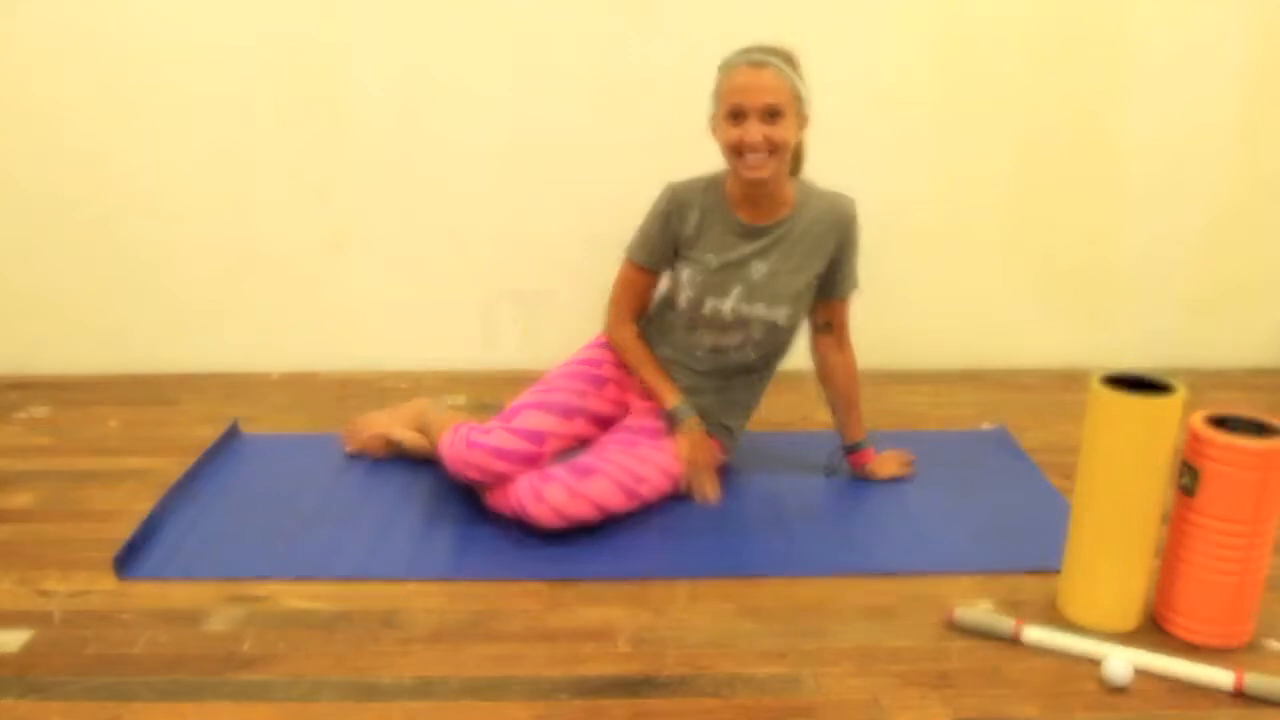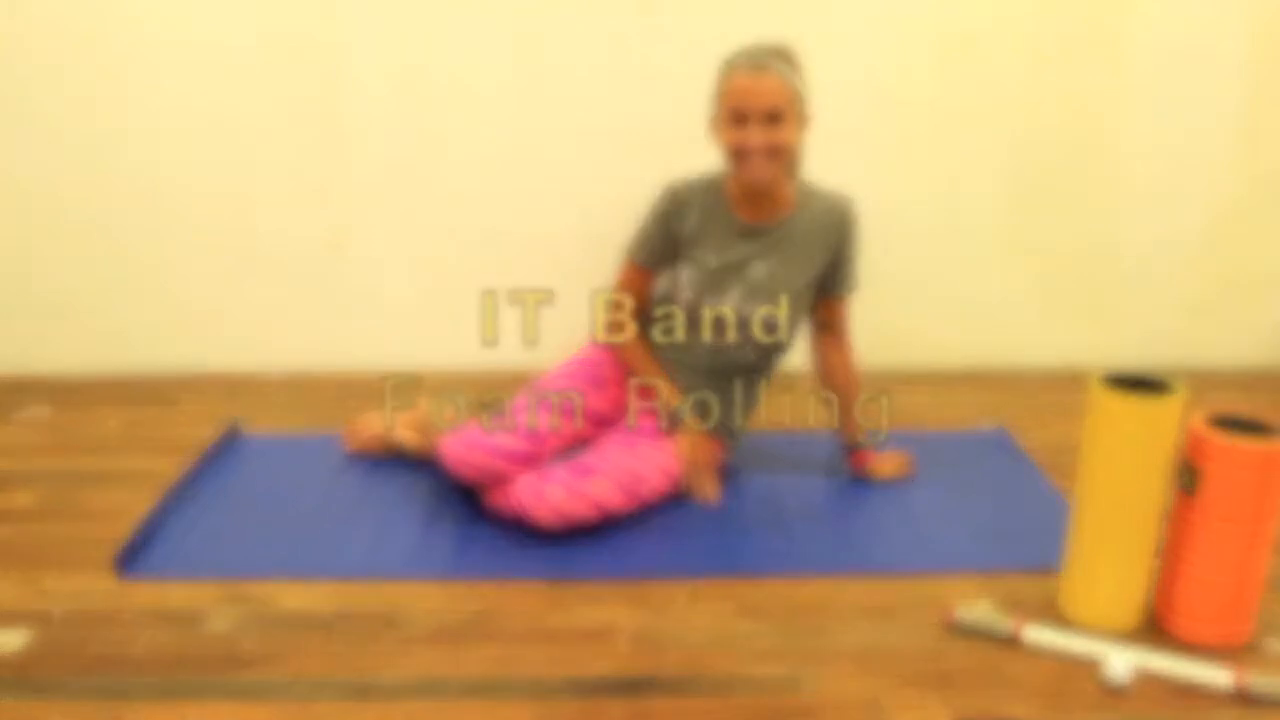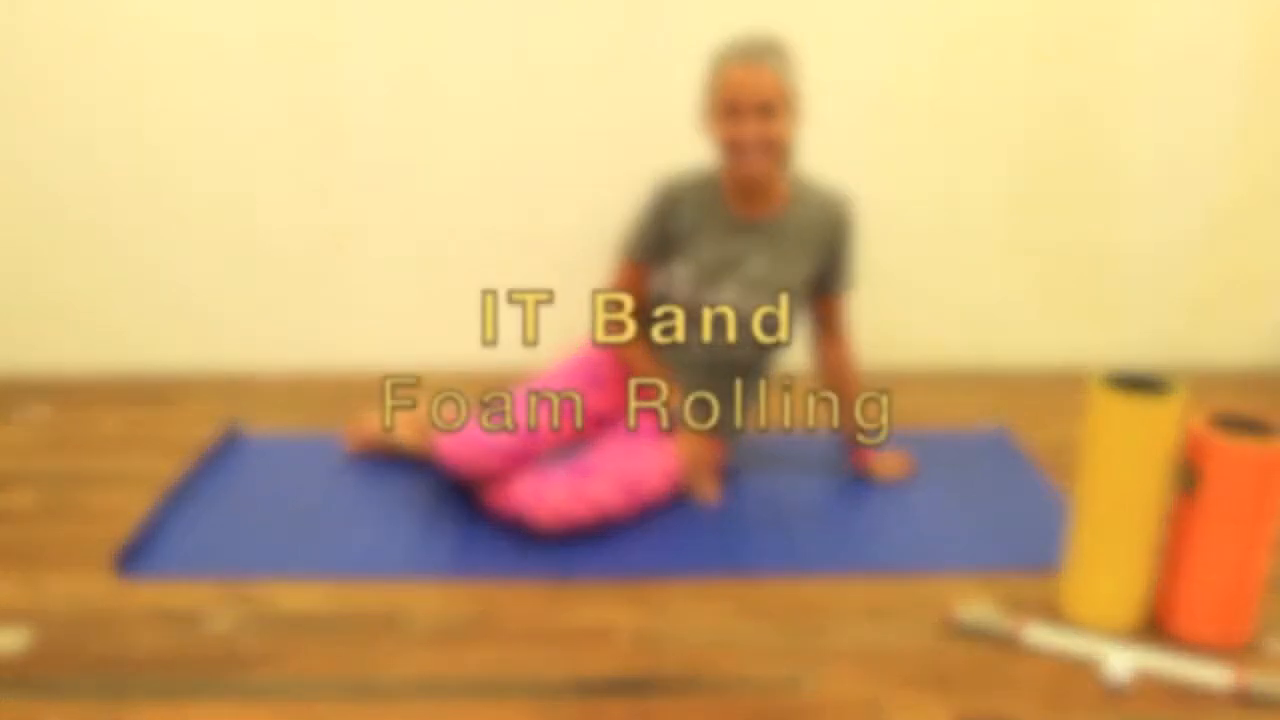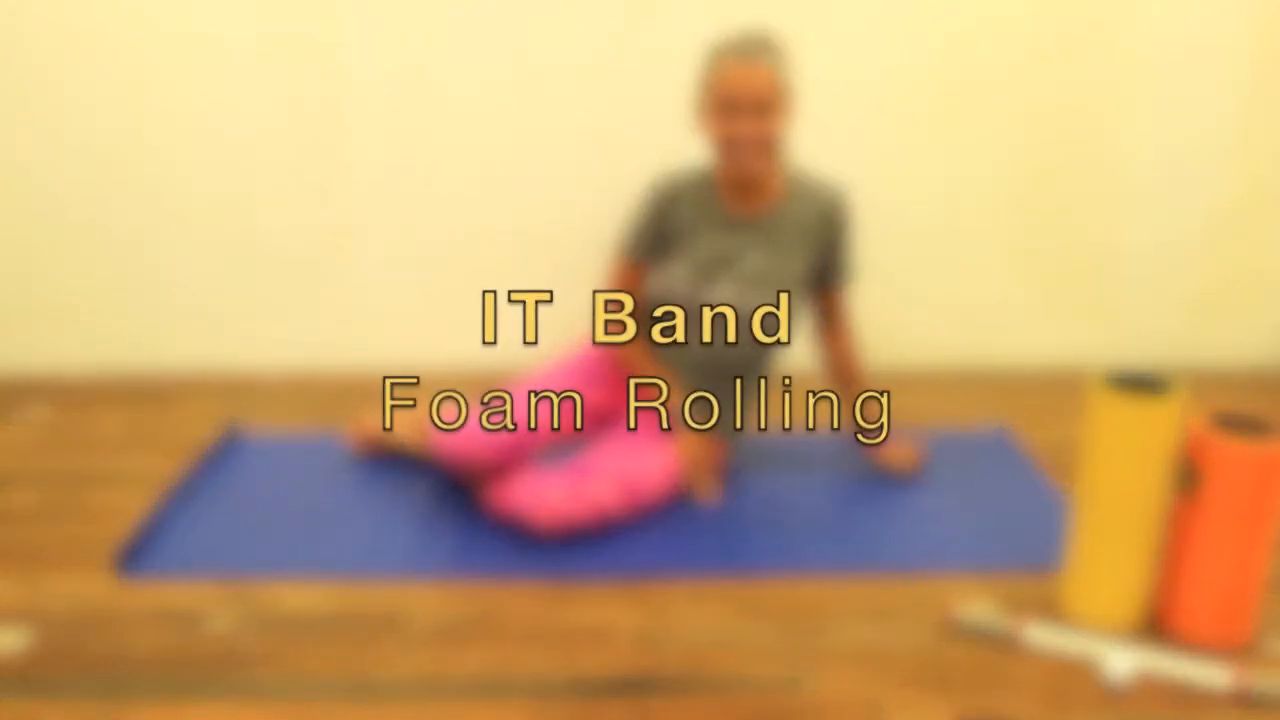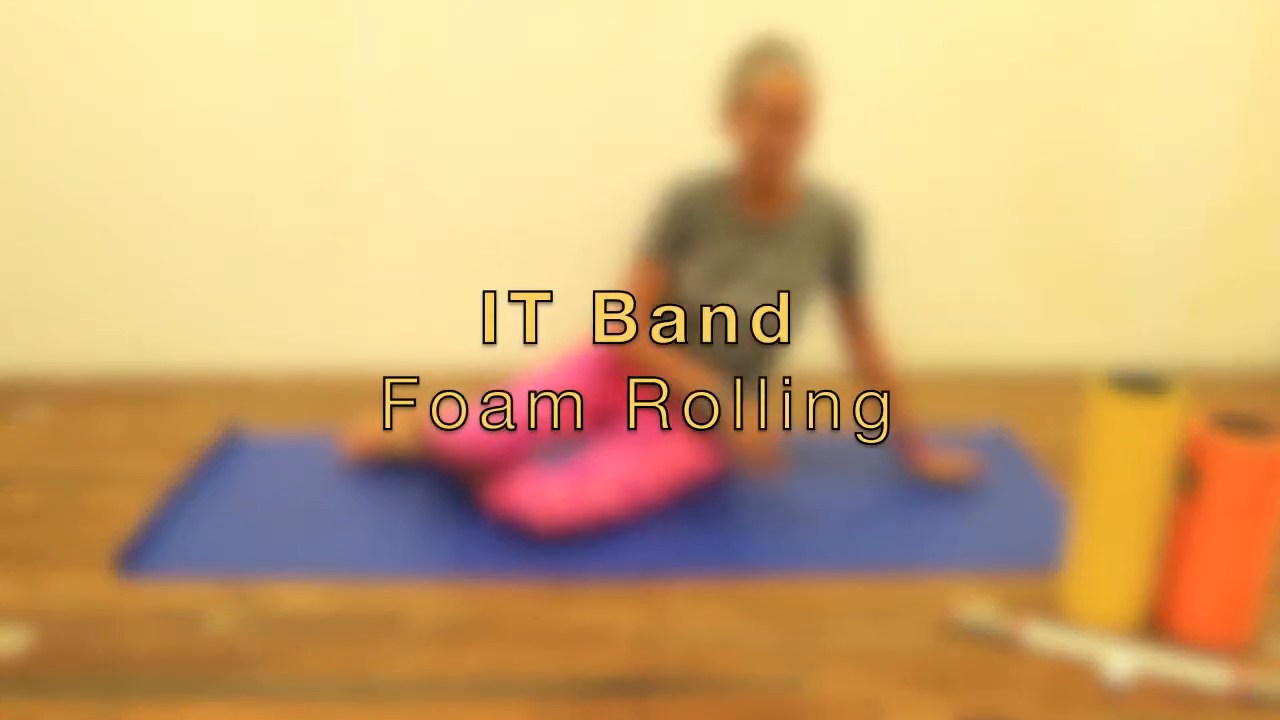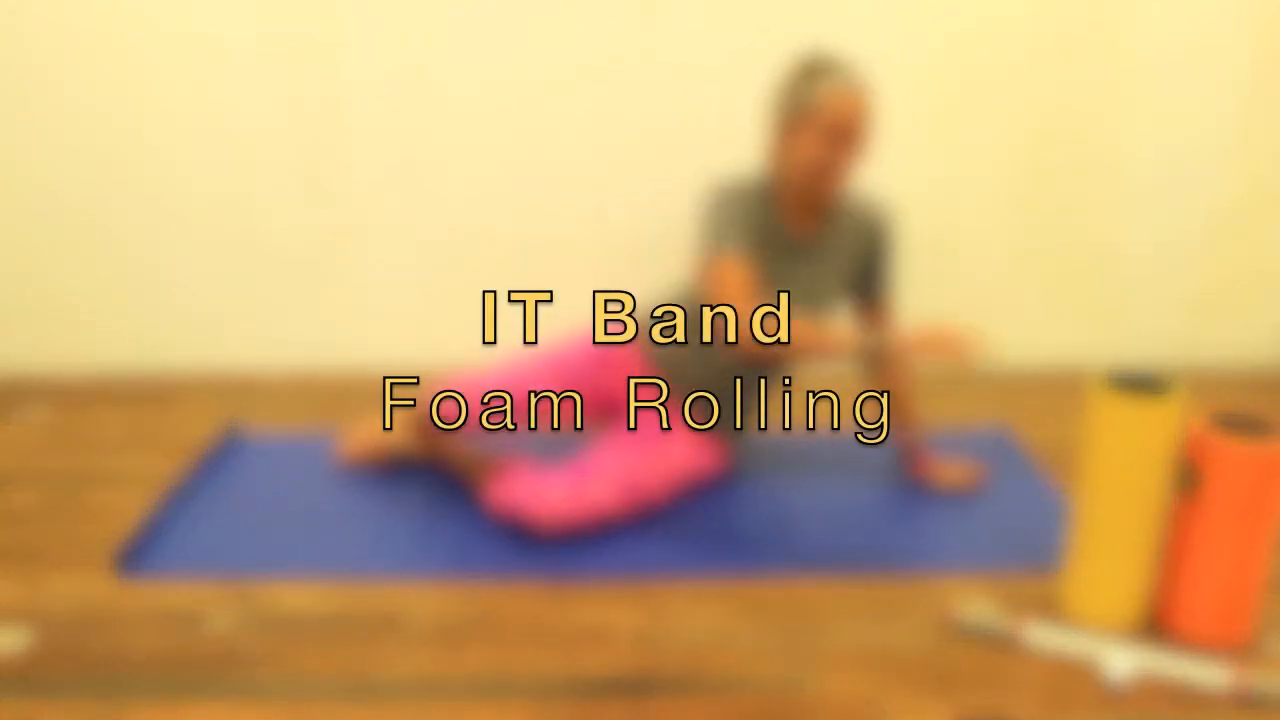
dt=0.2s
person 1, frame 1
left shoulder: (831, 219)
right shoulder: (683, 204)
left elbow: (830, 338)
right elbow: (620, 322)
left wrist: (859, 450)
right wrist: (681, 412)
left hip: (704, 421)
right hip: (628, 370)
left knee: (547, 501)
right knee: (488, 460)
left ankle: (436, 438)
right ankle: (431, 417)
person 1, frame 2
left shoulder: (830, 221)
right shoulder: (682, 203)
left elbow: (830, 337)
right elbow: (619, 321)
left wrist: (858, 449)
right wrist: (682, 412)
left hip: (702, 419)
right hip: (626, 369)
left knee: (546, 502)
right knee: (486, 461)
left ankle: (430, 440)
right ankle: (428, 423)
person 1, frame 3
left shoulder: (825, 217)
right shoulder: (677, 200)
left elbow: (830, 335)
left wrist: (861, 448)
right wrist: (681, 412)
left hip: (699, 418)
right hip: (623, 369)
left knee: (546, 505)
right knee: (483, 458)
left ankle: (425, 441)
right ankle: (428, 429)
person 1, frame 4
left shoulder: (820, 212)
right shoulder: (673, 200)
left elbow: (835, 330)
left wrist: (873, 440)
right wrist: (680, 410)
left hip: (699, 419)
right hip: (622, 371)
left knee: (546, 505)
right knee: (479, 447)
left ankle: (425, 442)
right ankle: (426, 431)
person 1, frame 5
left shoulder: (831, 221)
right shoulder: (689, 202)
left elbow: (862, 336)
right elbow: (628, 329)
left wrist: (912, 447)
right wrist: (725, 402)
left hip: (694, 428)
right hip: (626, 371)
left knee: (545, 505)
right knee: (475, 440)
left ankle: (431, 445)
right ankle: (425, 434)
person 1, frame 6
left shoulder: (864, 230)
right shoulder: (737, 205)
left elbow: (883, 352)
right elbow: (742, 326)
left wrist: (916, 457)
right wrist: (875, 342)
left hip: (698, 430)
right hip: (638, 361)
left knee: (545, 506)
right knee: (462, 401)
left ankle: (441, 452)
right ankle: (418, 431)
